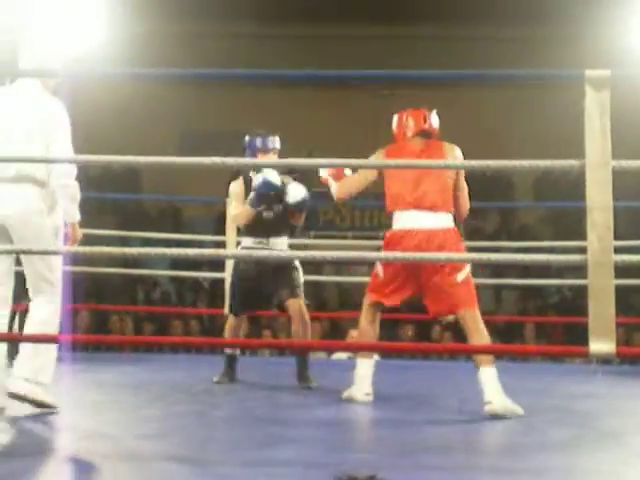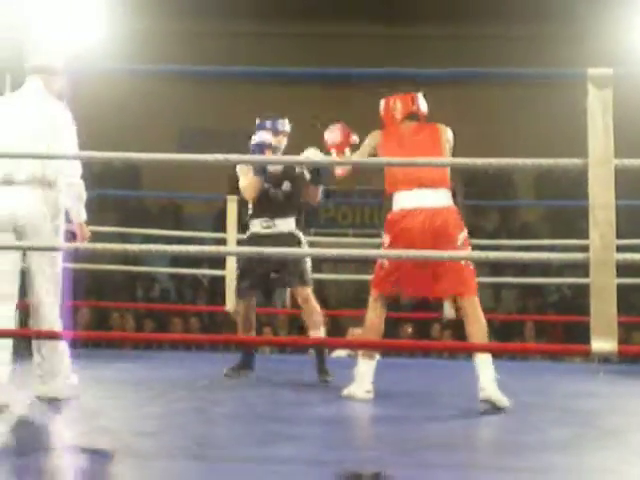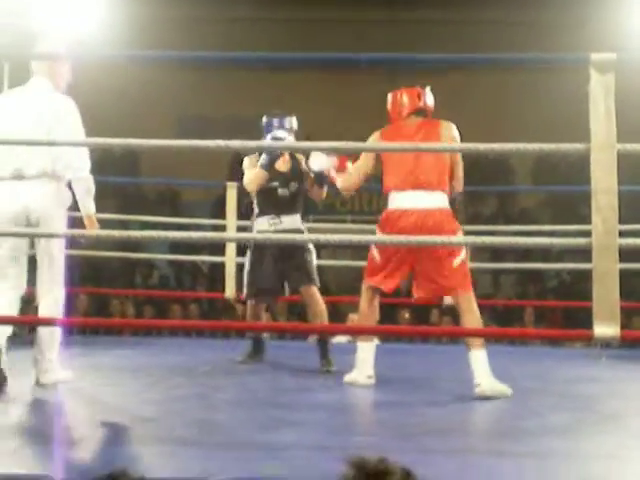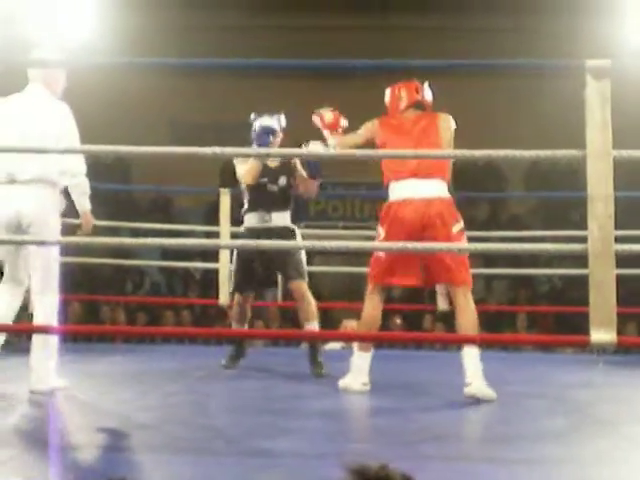
dt=0.2s
person 1, frame 1
right shoulder: (49, 105)
right elbow: (62, 166)
right wrist: (72, 216)
right hip: (30, 201)
right knee: (46, 291)
right ankle: (29, 377)
person 1, frame 2
right shoulder: (55, 110)
right elbow: (68, 168)
right wrist: (79, 216)
right hip: (38, 201)
right knee: (45, 293)
right ankle: (54, 378)
person 1, frame 3
right shoulder: (62, 105)
right elbow: (77, 161)
right wrist: (88, 209)
right hip: (47, 194)
right knee: (50, 285)
right ankle: (47, 367)
person 1, frame 4
right shoulder: (58, 110)
right elbow: (72, 165)
right wrist: (84, 208)
right hip: (40, 199)
right knee: (45, 289)
right ankle: (42, 374)
person 2, frame 1
left shoulder: (386, 155)
right shoulder: (450, 152)
left elbow: (342, 192)
right elbow: (463, 210)
left wrist: (332, 179)
left hip: (403, 236)
right hip: (443, 237)
left knee: (372, 306)
right knee: (470, 316)
left ankle: (361, 385)
right ankle: (493, 394)
person 2, frame 2
left shoulder: (380, 137)
right shoulder: (443, 132)
left elbow: (343, 170)
left wrist: (337, 149)
left hip: (404, 218)
right hip: (444, 216)
left knee: (378, 299)
right knee: (468, 300)
left ankle: (363, 382)
right ankle: (487, 382)
person 2, frame 3
left shoulder: (382, 137)
right shoulder: (447, 130)
left elbow: (348, 186)
right elbow: (457, 186)
left wrist: (334, 172)
left hip: (398, 218)
right hip: (438, 218)
left knee: (371, 290)
right knee: (464, 297)
left ankle: (363, 369)
right ankle: (483, 376)
person 2, frame 4
left shoulder: (380, 125)
right shoulder: (444, 122)
left elbow: (336, 148)
left wrist: (326, 126)
left hip: (400, 208)
right hip: (439, 206)
left knee: (375, 290)
right knee: (461, 291)
left ankle: (358, 373)
right ankle: (473, 376)
person 3, frame 1
left shoulder: (286, 182)
right shoulder: (240, 184)
left elbow: (297, 222)
right elbow: (237, 220)
left wrist: (299, 205)
right wrist: (257, 197)
left hip: (280, 254)
right hip: (250, 256)
left knee: (297, 307)
right knee: (236, 316)
left ankle: (303, 370)
right ankle: (230, 368)
person 3, frame 2
left shoulder: (294, 165)
right shoulder: (247, 164)
left elbow: (313, 197)
right elbow: (249, 193)
left wrist: (317, 178)
right wrist: (260, 165)
left hip: (288, 237)
right hip: (258, 239)
left knee: (304, 293)
right knee: (245, 300)
left ankle: (321, 361)
right ankle: (247, 358)
person 3, frame 3
left shoulder: (299, 161)
right shoulder: (253, 160)
left elbow: (318, 196)
right elbow: (251, 186)
left wrist: (321, 177)
right wrist: (268, 158)
left hip: (294, 233)
right hip: (264, 235)
left knee: (309, 290)
right knee: (256, 299)
left ankle: (324, 352)
right ankle: (257, 346)
person 3, frame 4
left shoulder: (290, 159)
right shoulder: (244, 157)
left elbow: (308, 191)
right elbow: (247, 178)
right wrist: (261, 147)
left hip: (283, 231)
right hip: (253, 232)
left knee: (299, 287)
right knee: (242, 295)
left ankle: (314, 352)
right ankle: (238, 346)
